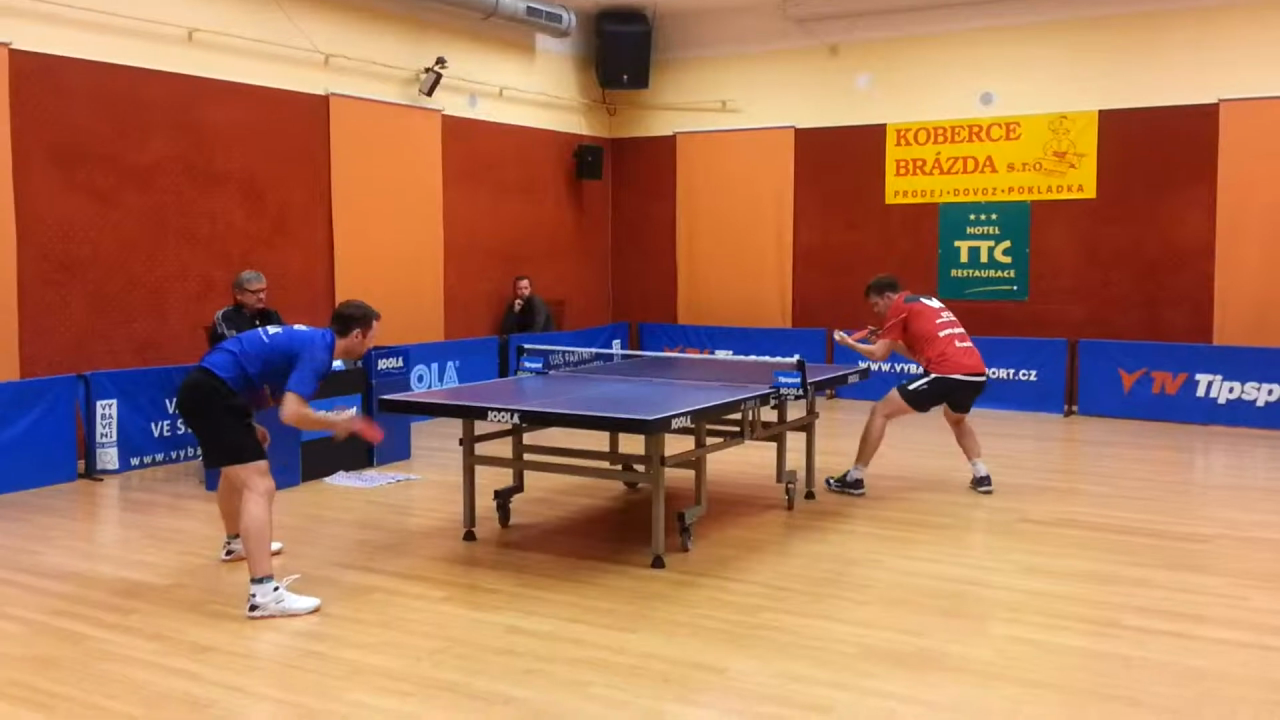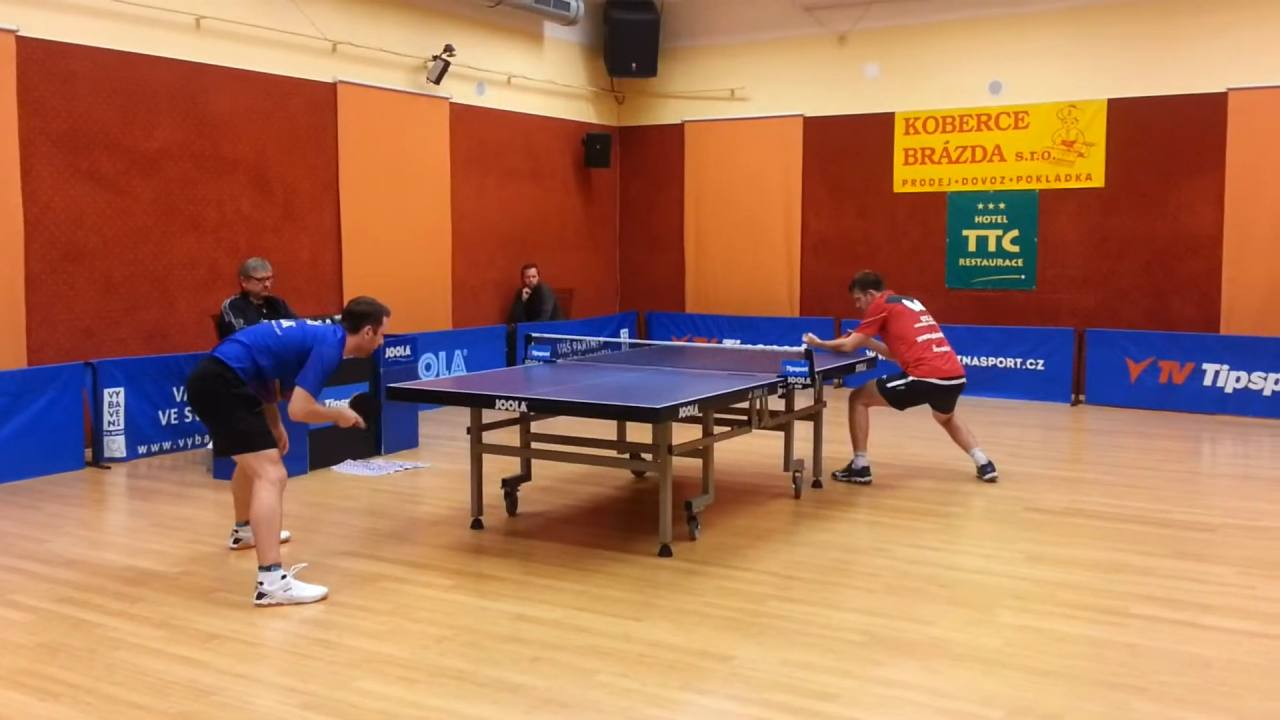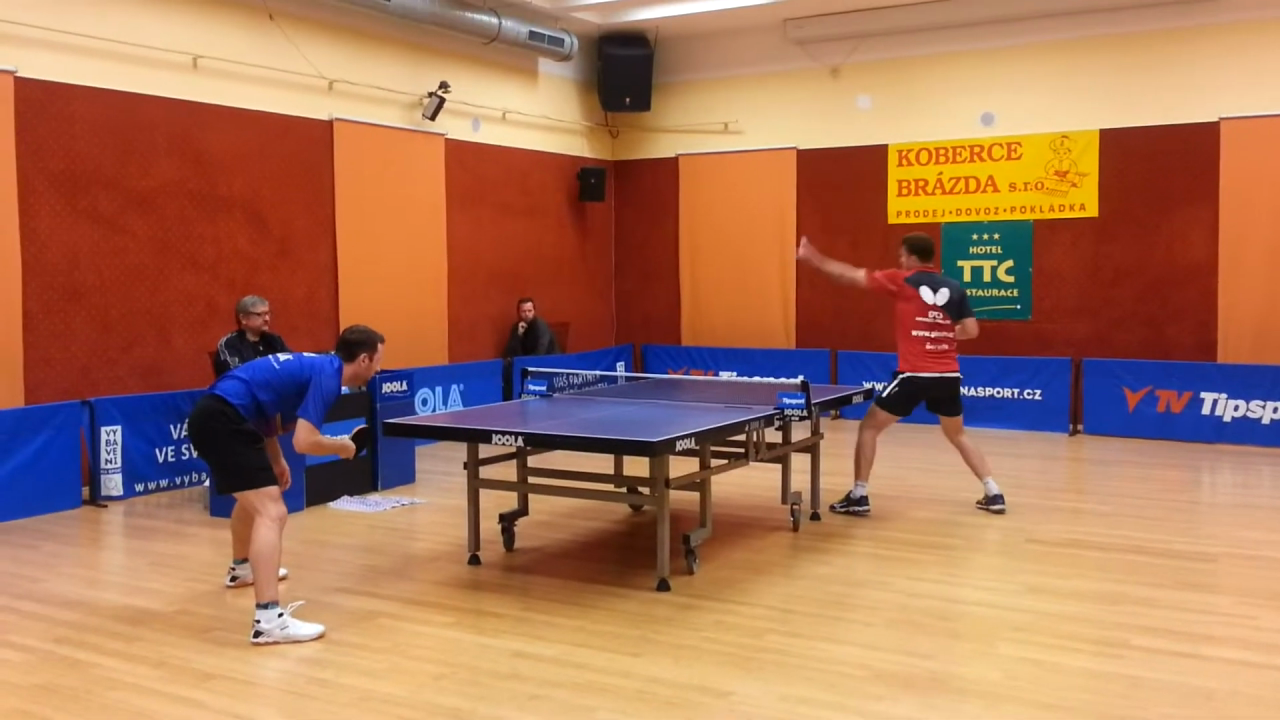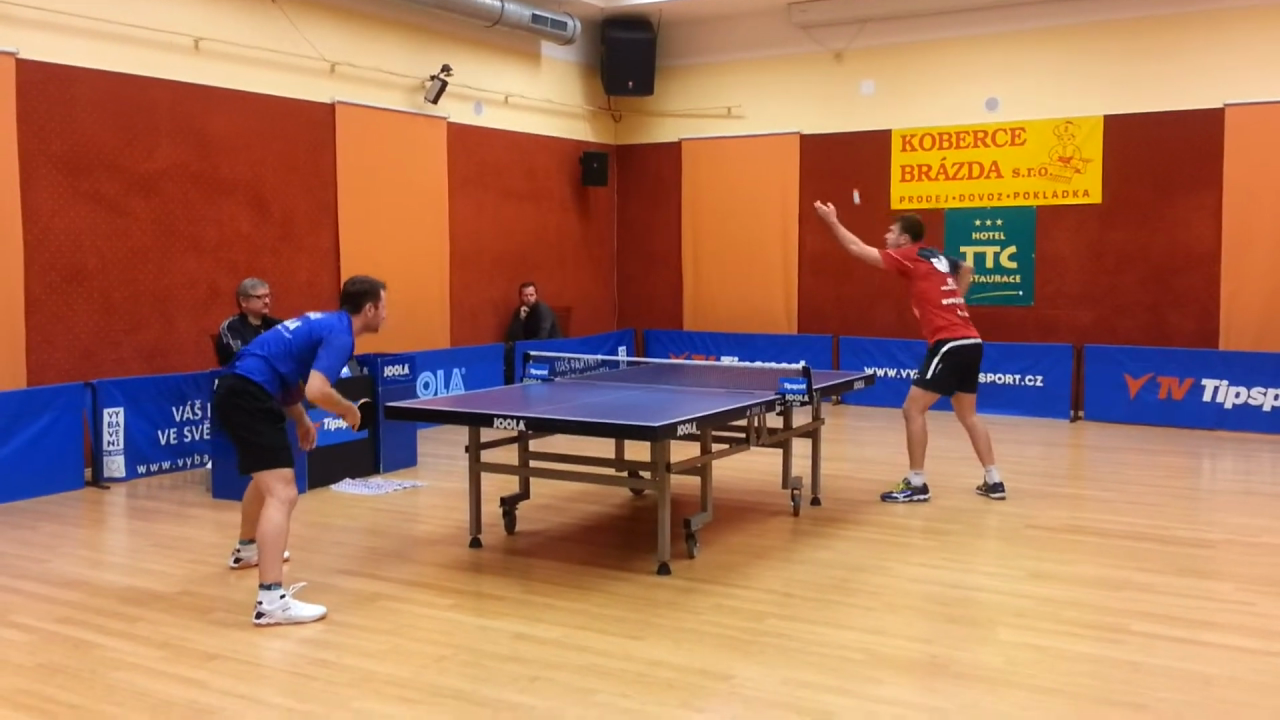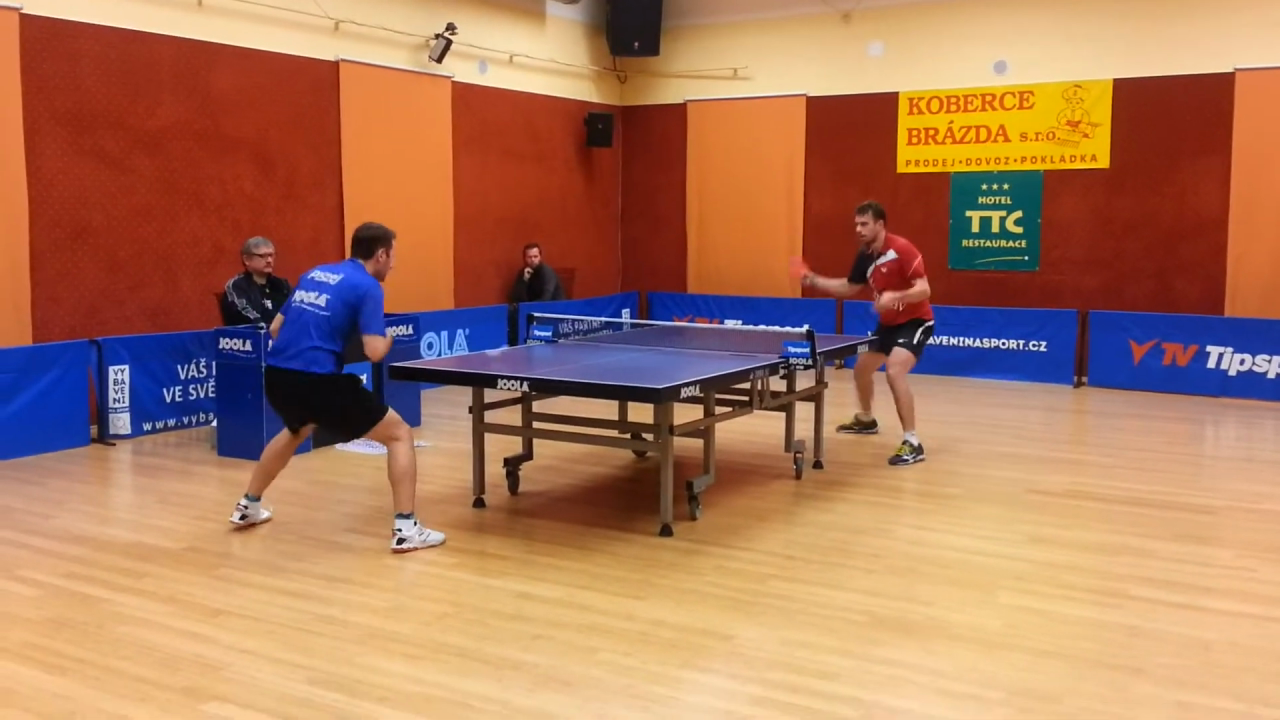
dt=0.7s
person 1, frame 1
left shoulder: (310, 339)
right shoulder: (317, 351)
right elbow: (291, 413)
left wrist: (249, 424)
right wrist: (337, 423)
left hip: (203, 387)
right hip: (212, 394)
left knee: (236, 470)
right knee: (259, 487)
left ankle: (236, 543)
right ankle: (263, 593)
person 1, frame 2
left shoulder: (319, 333)
right shoulder: (329, 345)
right elbow: (299, 409)
left wrist: (274, 425)
right wrist: (341, 415)
left hip: (212, 377)
right hip: (222, 384)
left knee: (253, 459)
right knee: (271, 475)
left ankle: (245, 530)
right ankle: (271, 581)
person 1, frame 3
left shoulder: (316, 365)
right shoulder: (327, 376)
right elbow: (304, 441)
left wrist: (276, 460)
right wrist: (342, 446)
left hip: (211, 413)
right hip: (224, 420)
left knee: (252, 496)
right knee: (271, 513)
left ankle: (242, 567)
right ankle: (268, 620)
person 1, frame 4
left shoulder: (323, 323)
right shoulder: (340, 335)
right elbow: (316, 391)
left wrist: (301, 419)
right wrist: (349, 411)
left hip: (234, 390)
right hip: (248, 398)
left knee: (267, 474)
right knee: (281, 494)
left ankle: (246, 549)
right ankle: (271, 599)
person 1, frame 5
left shoulder: (312, 275)
right shoulder: (367, 287)
left elbow: (276, 328)
right elbow: (375, 351)
right wrist: (385, 336)
left hip: (276, 378)
right hip: (319, 382)
left knee: (295, 432)
right knee: (399, 435)
left ankle: (248, 506)
right ankle: (406, 528)
person 2, frame 1
left shoulder: (900, 306)
right shoulder: (927, 304)
left elbow: (880, 354)
left wrist: (849, 343)
right wrist: (888, 339)
left hip: (948, 374)
right hip: (977, 375)
left knee: (882, 411)
right knee: (957, 420)
left ankle: (855, 478)
right ankle: (981, 475)
person 2, frame 2
left shoulder: (880, 305)
right shoulder: (909, 304)
left elbow: (849, 346)
left wrist: (819, 343)
right wrist: (867, 341)
left hip: (926, 378)
right hip: (956, 377)
left knee: (858, 398)
right knee: (946, 418)
left ankle: (860, 466)
right ankle: (983, 463)
person 2, frame 3
left shoulder: (902, 280)
right shoulder: (955, 288)
left elbow: (853, 276)
right elbow: (971, 331)
left wrist: (815, 259)
left hip: (914, 375)
right hip: (948, 375)
left knee: (869, 427)
right knee: (958, 435)
left ankle: (858, 496)
right ankle: (993, 494)
person 2, frame 4
left shoulder: (909, 256)
right shoulder: (939, 258)
left elbow: (859, 250)
right elbow: (966, 269)
left wrist: (832, 221)
left hip: (949, 344)
right hip: (970, 343)
left knee: (913, 409)
right knee: (968, 414)
left ankle: (916, 483)
right ankle: (994, 481)
person 2, frame 5
left shoulder: (903, 249)
right shoulder: (864, 256)
left elbow: (924, 290)
right elbow: (848, 287)
left wrist: (894, 296)
right wrist: (817, 281)
left hip: (916, 321)
right hip: (889, 324)
left knee: (895, 374)
right knee: (862, 369)
left ankle: (911, 443)
right ankle: (866, 419)
